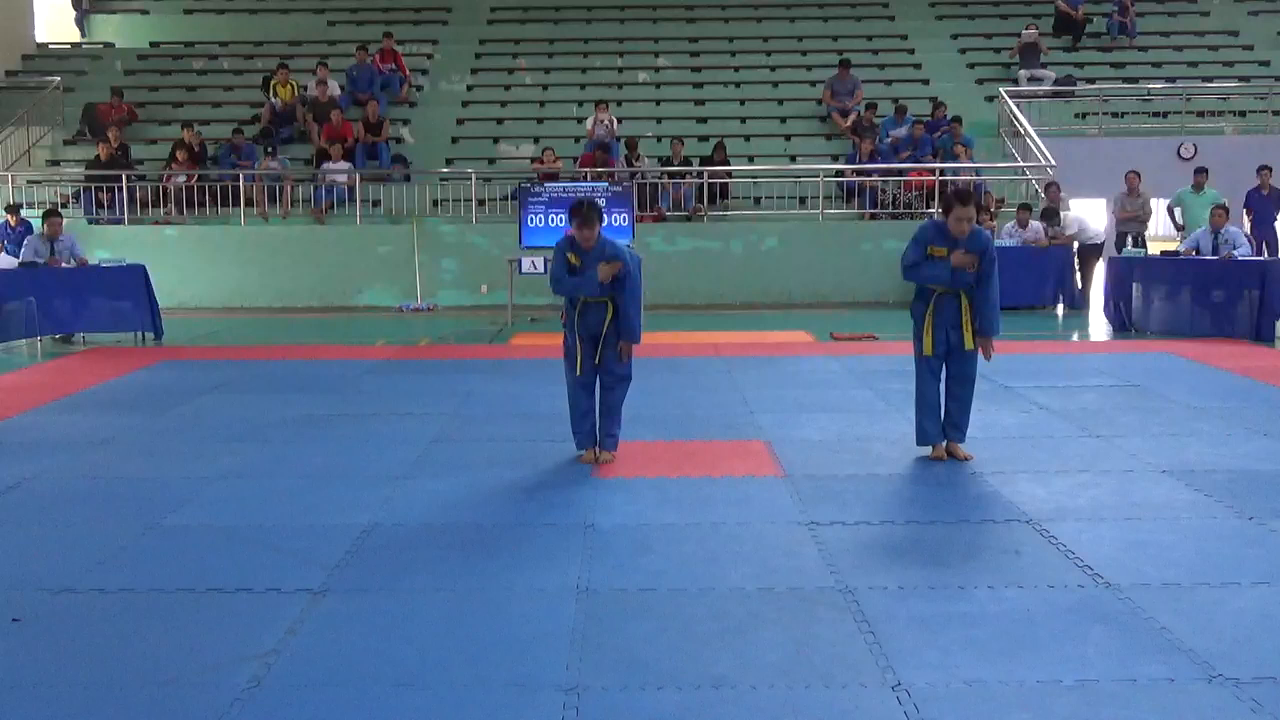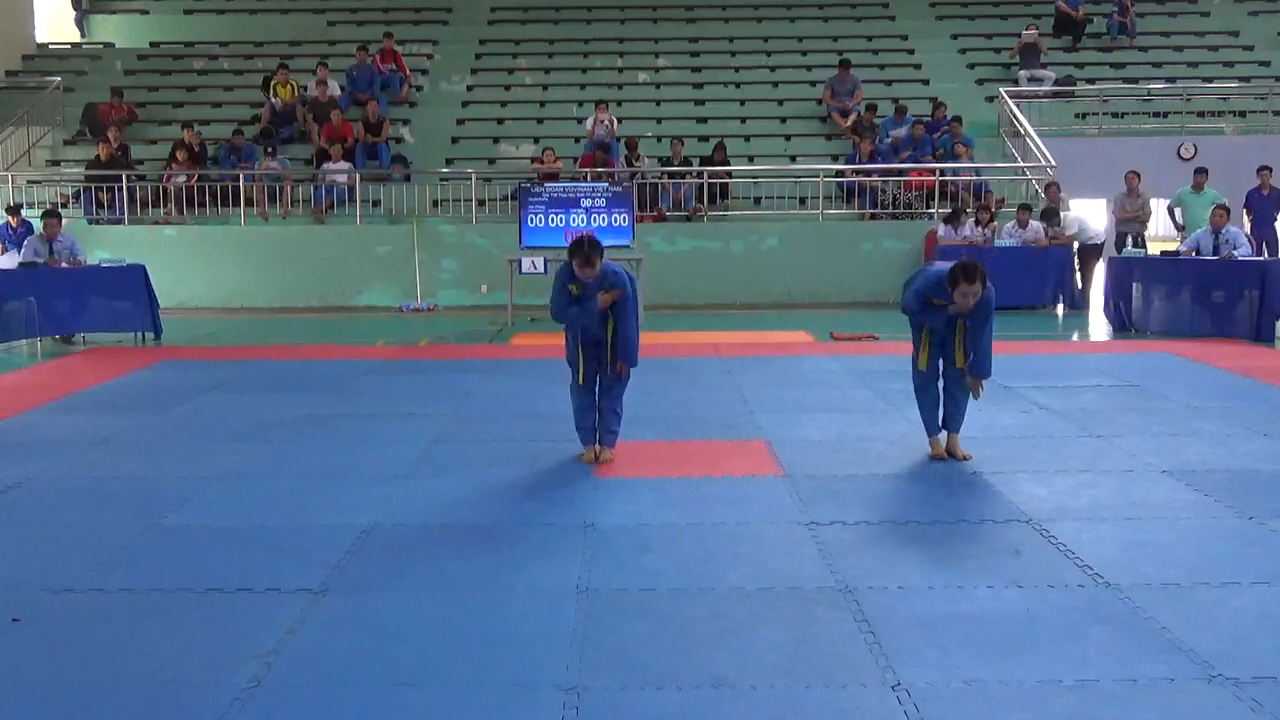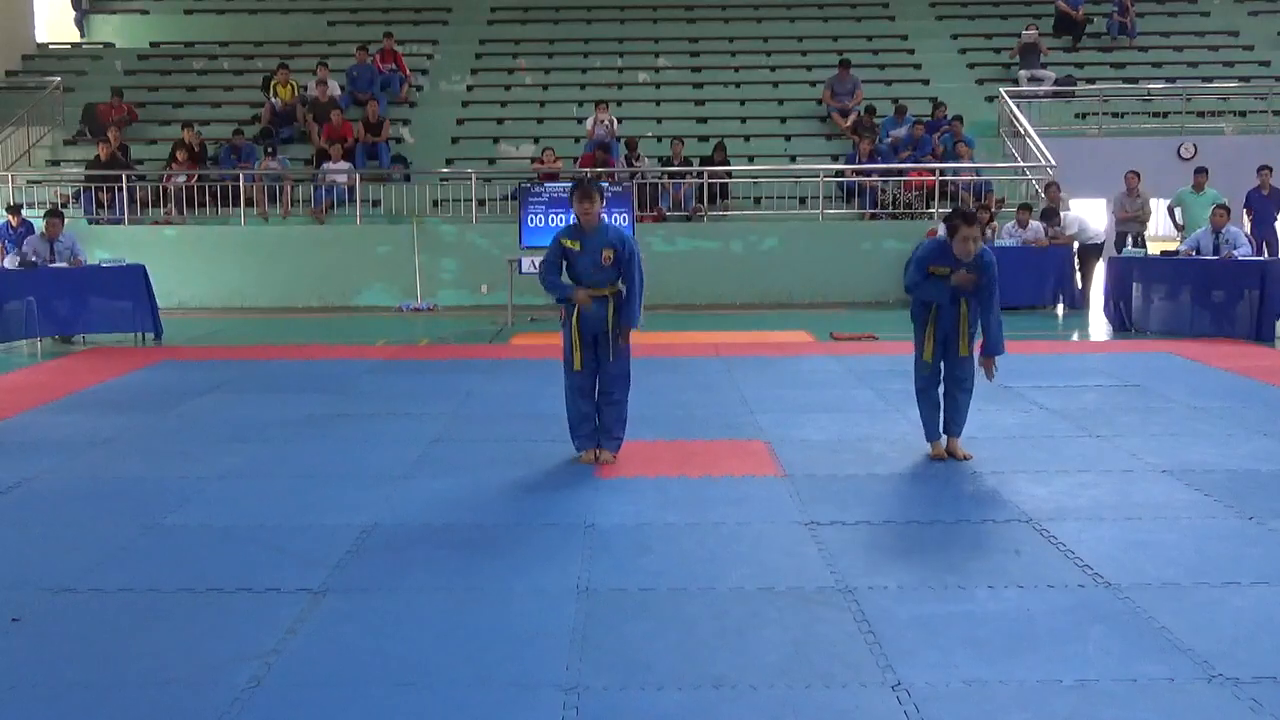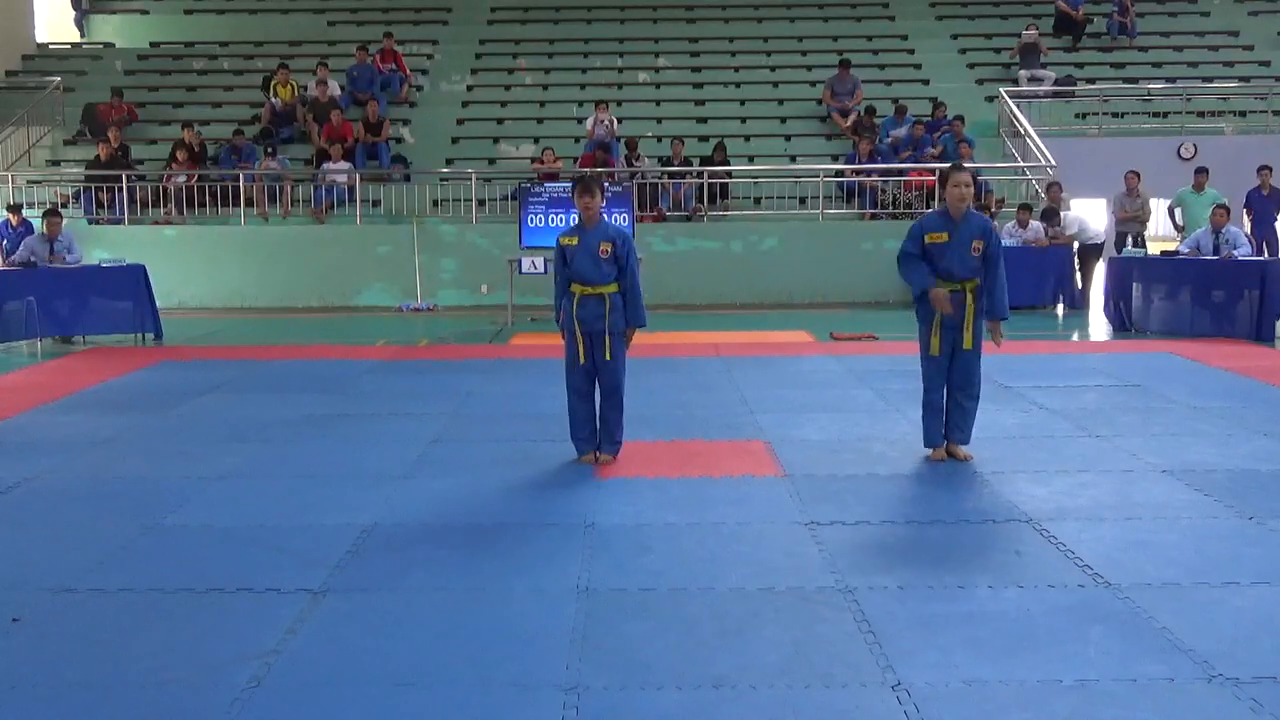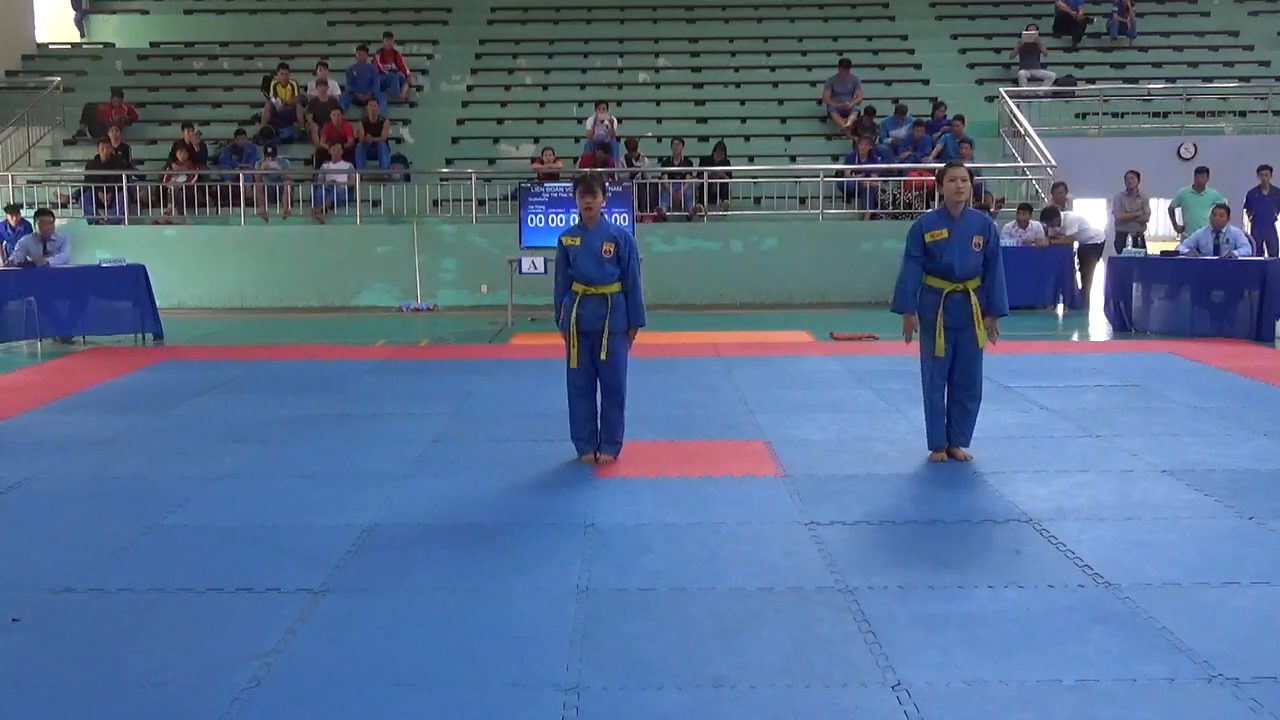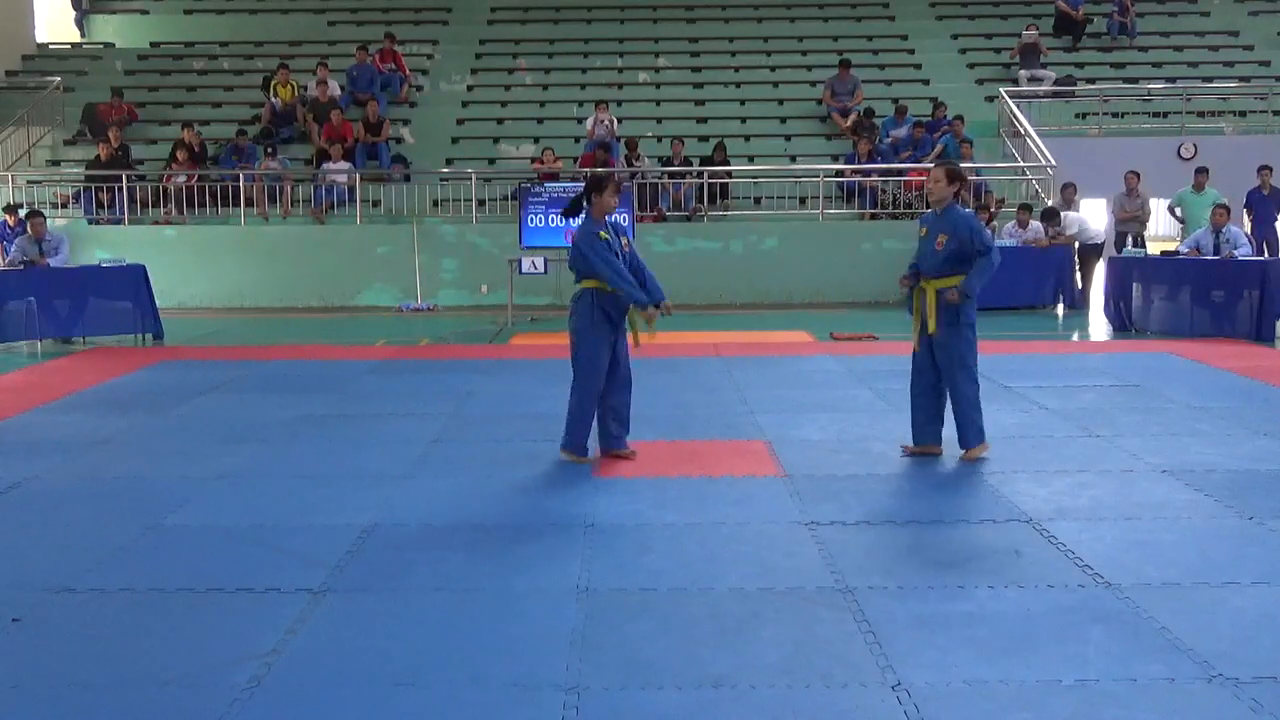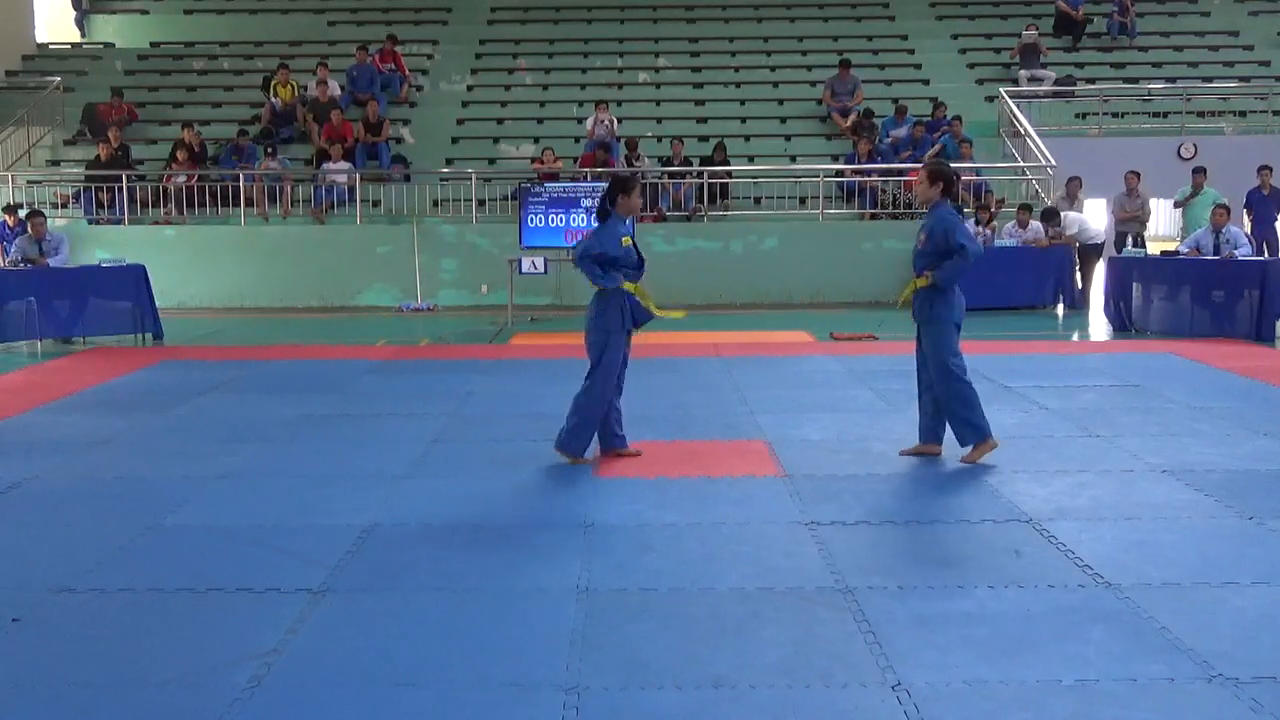
dt=0.3s
person 1, frame 1
left shoulder: (617, 253)
right shoulder: (564, 248)
left elbow: (628, 295)
right elbow: (559, 285)
left wrist: (629, 335)
right wrist: (595, 278)
left hip: (611, 322)
right hip: (579, 322)
left knee: (614, 380)
right knee: (580, 382)
left ankle: (608, 444)
right ankle: (587, 443)
person 1, frame 2
left shoulder: (617, 277)
right shoulder: (564, 275)
left elbow: (627, 319)
right elbow: (559, 313)
left wrist: (626, 357)
right wrist: (595, 305)
left hip: (610, 331)
right hip: (580, 331)
left knee: (612, 384)
right knee: (582, 383)
left ankle: (607, 442)
right ankle: (589, 442)
person 1, frame 3
left shoulder: (619, 238)
right shoulder: (563, 238)
left elbow: (633, 281)
right elbow: (547, 275)
left wrist: (627, 321)
right wrist: (572, 294)
left hip: (611, 314)
right hip: (577, 317)
left knee: (614, 381)
right knee: (578, 382)
left ankle: (609, 444)
right ankle: (585, 444)
person 1, frame 4
left shoulder: (618, 236)
right shoulder: (565, 239)
left elbow: (631, 280)
right elbow: (561, 281)
left wrist: (633, 321)
right wrist: (562, 319)
left hip: (610, 314)
right hip: (577, 314)
left knee: (611, 383)
right knee: (579, 383)
left ankle: (609, 445)
right ankle: (585, 446)
person 1, frame 5
left shoulder: (620, 236)
right shoulder: (568, 238)
left elbow: (631, 280)
right elbow: (562, 282)
left wrist: (634, 321)
right wrist: (563, 319)
left hip: (611, 315)
right hip: (578, 315)
left knee: (613, 383)
right knee: (579, 383)
left ankle: (609, 446)
right ankle: (585, 446)
person 1, frame 6
left shoulder: (616, 230)
right shoulder: (586, 234)
left elbow: (635, 265)
right elbow: (612, 271)
left wrist: (658, 298)
right wrist: (642, 303)
left hip: (616, 311)
right hip: (593, 311)
left knee: (619, 380)
right knee: (588, 381)
left ankle: (615, 441)
right ankle: (574, 446)
person 1, frame 7
left shoulder: (617, 228)
right shoulder: (612, 231)
left elbow: (583, 251)
right elbow: (581, 255)
left wrist: (612, 279)
right wrist: (609, 282)
left hip: (617, 312)
right hip: (611, 312)
left knee: (612, 381)
right knee: (600, 381)
left ankle: (613, 442)
right ankle: (570, 444)
person 2, frame 1
left shoulder: (983, 241)
right shoulder: (927, 233)
left elbow: (988, 288)
right elbow: (910, 269)
left wrist: (986, 332)
right wrist: (948, 266)
left hip: (964, 310)
right hip: (930, 309)
left knee: (963, 377)
right knee: (928, 374)
left ankle: (955, 440)
right ankle: (935, 442)
person 2, frame 2
left shoulder: (986, 295)
right shoulder: (929, 281)
left elbow: (981, 334)
right elbow: (910, 308)
left wrist: (976, 372)
right wrist: (947, 311)
left hip: (959, 324)
right hip: (928, 322)
left knee: (959, 376)
right knee: (925, 375)
left ankle: (953, 438)
right ankle: (934, 438)
person 2, frame 3
left shoulder: (985, 259)
right shoulder: (929, 251)
left elbow: (989, 306)
right elbow: (913, 286)
left wrist: (989, 350)
right wrist: (950, 284)
left hip: (962, 312)
right hip: (929, 312)
left knee: (961, 375)
right knee: (927, 374)
left ankle: (953, 439)
right ankle: (935, 441)
person 2, frame 4
left shoulder: (984, 227)
right shoulder: (926, 225)
left elbow: (994, 272)
right elbow: (907, 260)
left wrist: (995, 315)
right wrist: (930, 290)
left hip: (969, 307)
right hip: (934, 306)
left knee: (967, 379)
right knee: (933, 377)
left ankle: (955, 441)
right ankle: (936, 443)
person 2, frame 5
left shoulder: (984, 224)
right shoulder: (926, 224)
left elbow: (994, 269)
right elbow: (912, 267)
left wrist: (993, 312)
right wrist: (908, 309)
left hip: (971, 307)
right hip: (935, 306)
left knee: (968, 380)
right knee: (935, 379)
left ankle: (957, 441)
right ankle: (938, 444)
person 2, frame 6
left shoulder: (964, 221)
right shoulder: (927, 221)
left elbow: (989, 257)
left wrist: (964, 290)
right wrist: (912, 277)
left hip: (955, 309)
right hip: (927, 307)
left knee: (959, 375)
right knee: (923, 376)
left ankle: (974, 440)
right ankle: (927, 440)
person 2, frame 7
left shoulder: (945, 219)
right shoulder: (935, 216)
left elbow: (971, 251)
left wrist: (939, 277)
right wrist: (927, 274)
left hip: (939, 305)
right hip: (929, 304)
left knee: (948, 373)
right knee: (929, 374)
left ankle: (982, 438)
right ankle: (930, 440)
